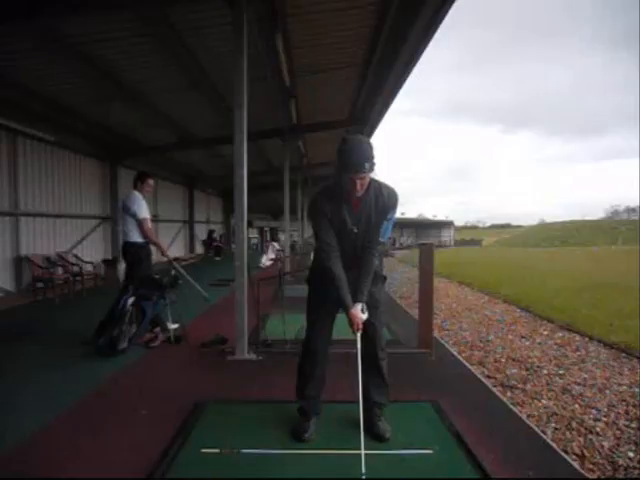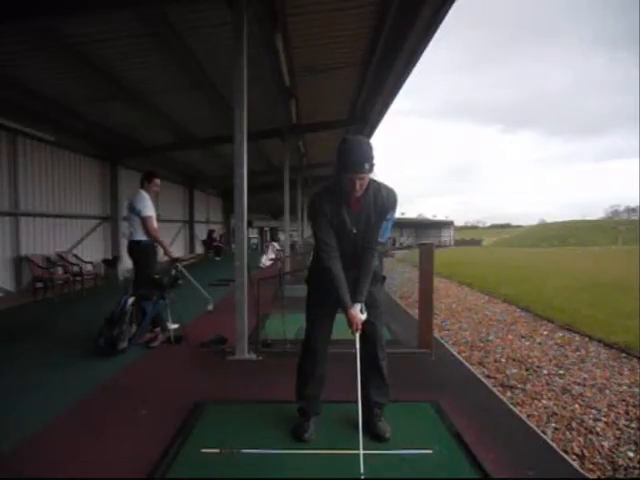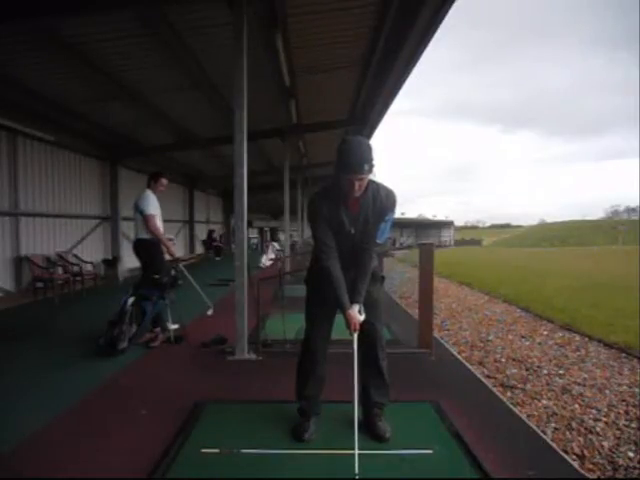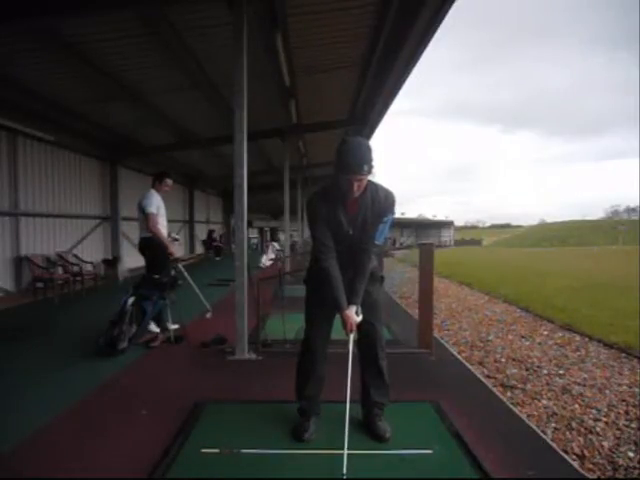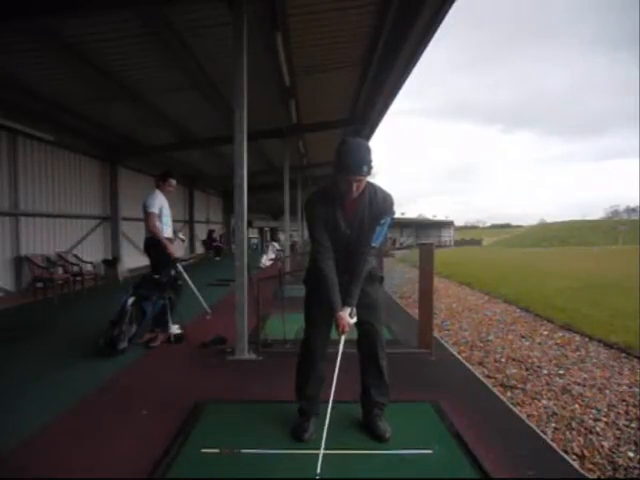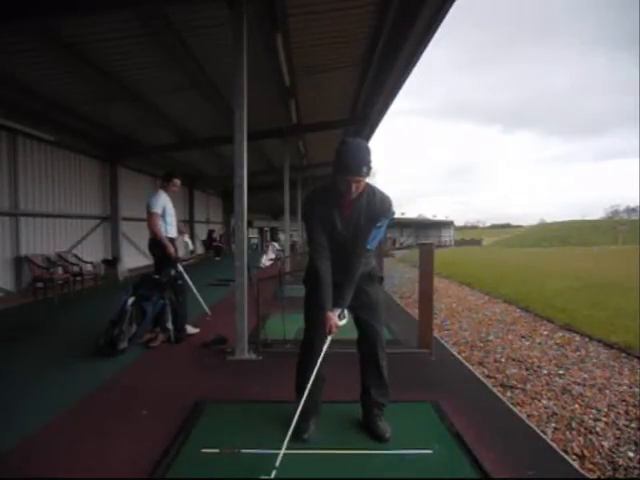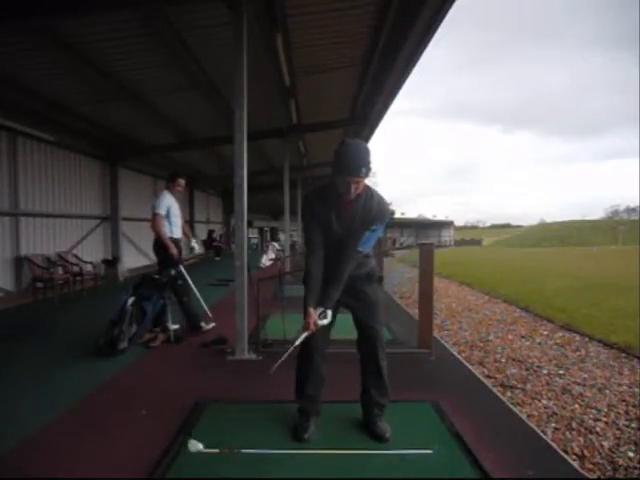
dt=0.7s
person 1, frame 1
left shoulder: (386, 197)
right shoulder: (322, 201)
left elbow: (371, 250)
right elbow: (329, 255)
left wrist: (360, 299)
right wrist: (348, 305)
left hip: (367, 275)
right hip: (327, 276)
left knee: (374, 343)
right knee: (316, 343)
left ankle: (375, 411)
right ankle: (308, 412)
person 1, frame 2
left shoulder: (385, 198)
right shoulder: (321, 201)
left elbow: (370, 250)
right elbow: (329, 255)
left wrist: (359, 299)
right wrist: (347, 305)
left hip: (366, 275)
right hip: (326, 276)
left knee: (374, 341)
right knee: (315, 342)
left ankle: (374, 411)
right ankle: (308, 412)
person 1, frame 3
left shoulder: (384, 198)
right shoulder: (320, 202)
left elbow: (368, 251)
right elbow: (327, 255)
left wrist: (357, 300)
right wrist: (345, 305)
left hip: (365, 274)
right hip: (325, 276)
left knee: (373, 340)
right knee: (315, 342)
left ankle: (374, 412)
right ankle: (308, 412)
person 1, frame 4
left shoulder: (383, 200)
right shoulder: (319, 202)
left elbow: (367, 252)
right elbow: (326, 255)
left wrist: (355, 301)
right wrist: (342, 306)
left hip: (364, 275)
right hip: (325, 276)
left knee: (373, 341)
right knee: (314, 342)
left ankle: (374, 411)
right ankle: (308, 412)
person 1, frame 5
left shoulder: (382, 201)
right shoulder: (318, 202)
left elbow: (364, 253)
right elbow: (323, 256)
left wrist: (350, 303)
right wrist: (336, 307)
left hip: (364, 277)
right hip: (323, 277)
left knee: (373, 342)
right knee: (314, 343)
left ankle: (374, 412)
right ankle: (307, 412)
person 1, frame 6
left shoulder: (380, 204)
right shoulder: (316, 202)
left elbow: (360, 255)
right elbow: (319, 255)
left wrist: (343, 304)
right wrist: (326, 307)
left hip: (363, 279)
right hip: (323, 278)
left knee: (373, 343)
right knee: (313, 343)
left ankle: (373, 412)
right ankle: (308, 412)
person 1, frame 7
left shoulder: (377, 207)
right shoulder: (315, 201)
left elbow: (351, 256)
right elbow: (314, 253)
left wrist: (328, 304)
right wrist: (310, 303)
left hip: (361, 278)
right hip: (322, 277)
left knee: (373, 343)
right knee: (312, 344)
left ankle: (374, 412)
right ankle: (308, 412)
person 2, frame 1
left shoulder: (128, 199)
right shoulder: (138, 200)
right elbow: (146, 230)
right wrist: (160, 246)
left hip: (131, 246)
right hip: (138, 248)
left knee: (138, 287)
person 2, frame 2
left shoulder: (137, 198)
right shoulder: (143, 199)
right elbow: (150, 228)
left wrist: (160, 244)
right wrist: (165, 247)
left hip: (138, 244)
right hip: (143, 246)
left knee: (143, 285)
right knee: (148, 286)
right ankle: (158, 327)
person 2, frame 3
left shoulder: (148, 198)
right shoulder: (148, 197)
right elbow: (151, 226)
left wrist: (164, 241)
right wrist: (167, 245)
left hip: (147, 244)
right hip: (148, 245)
left knee: (151, 285)
right knee: (156, 284)
left ankle: (156, 326)
right ankle: (159, 328)
person 2, frame 4
left shoulder: (155, 198)
right shoulder: (152, 197)
right elbow: (151, 225)
left wrist: (167, 238)
right wrist: (167, 244)
left hip: (154, 243)
right hip: (153, 244)
left ankle: (160, 323)
right ankle: (158, 326)
person 2, frame 5
left shoulder: (161, 198)
right shoulder: (155, 198)
right elbow: (151, 224)
left wrist: (173, 235)
right wrist: (167, 243)
left hip: (161, 243)
right hip: (158, 244)
left ankle: (159, 325)
right ankle: (162, 326)
person 2, frame 6
left shoulder: (166, 199)
right shoulder: (158, 198)
left elbow: (172, 222)
right elbow: (152, 224)
left wrist: (183, 234)
right wrist: (167, 244)
left hip: (167, 244)
right hip: (162, 244)
right knee: (177, 285)
right ankle: (180, 326)
person 2, frame 7
left shoulder: (173, 200)
right shoulder: (163, 199)
left elbow: (180, 223)
right elbow: (156, 225)
left wrist: (191, 238)
right wrist: (170, 245)
left hip: (173, 244)
right hip: (167, 245)
left knee: (166, 285)
right knee: (179, 285)
right ankle: (195, 323)
